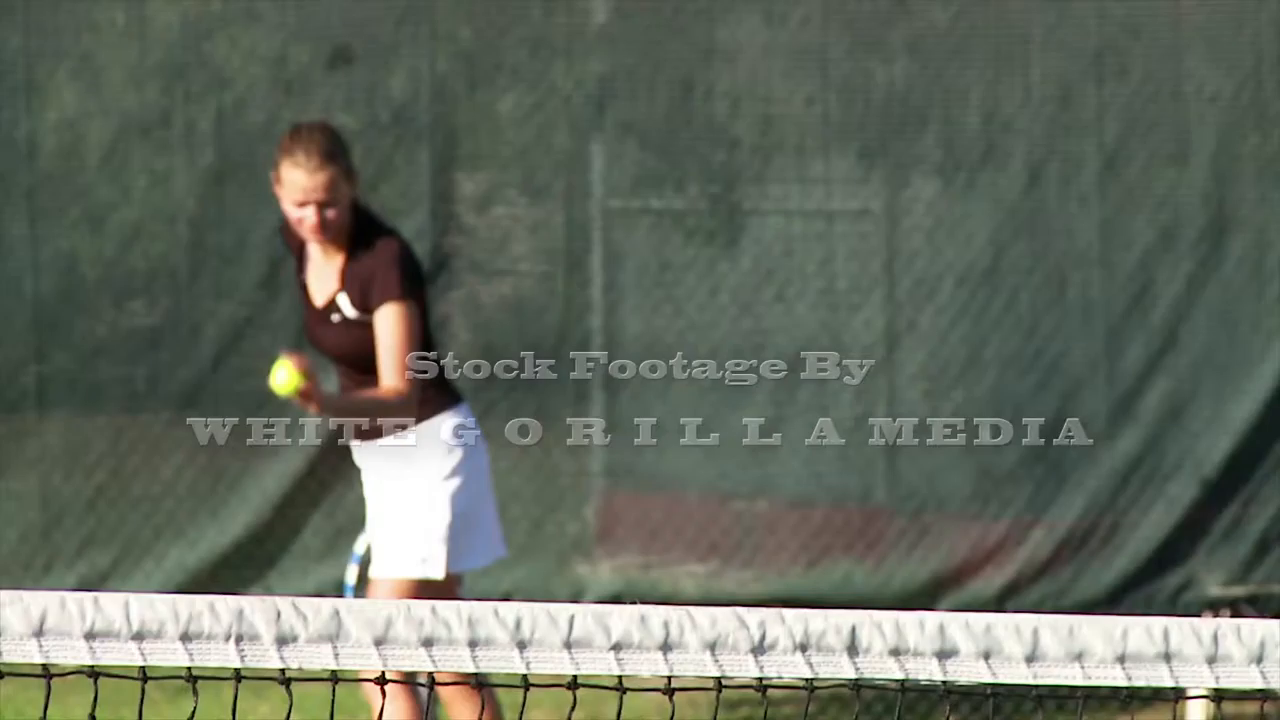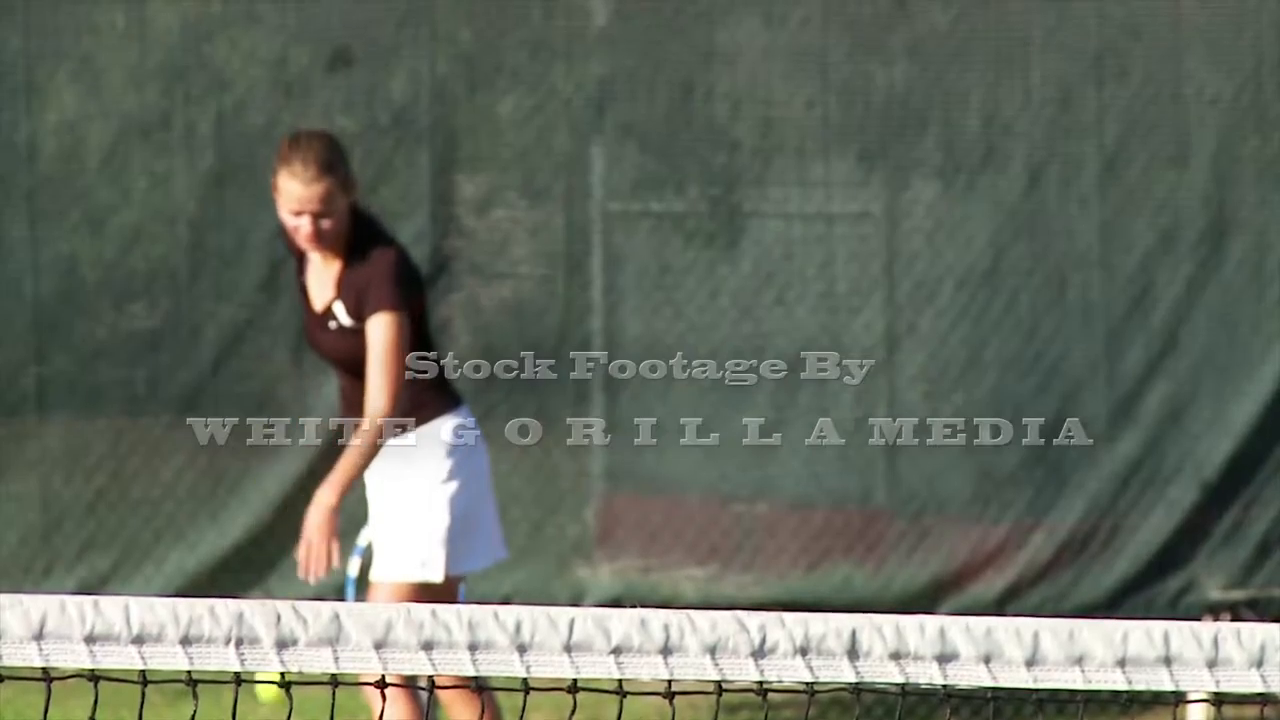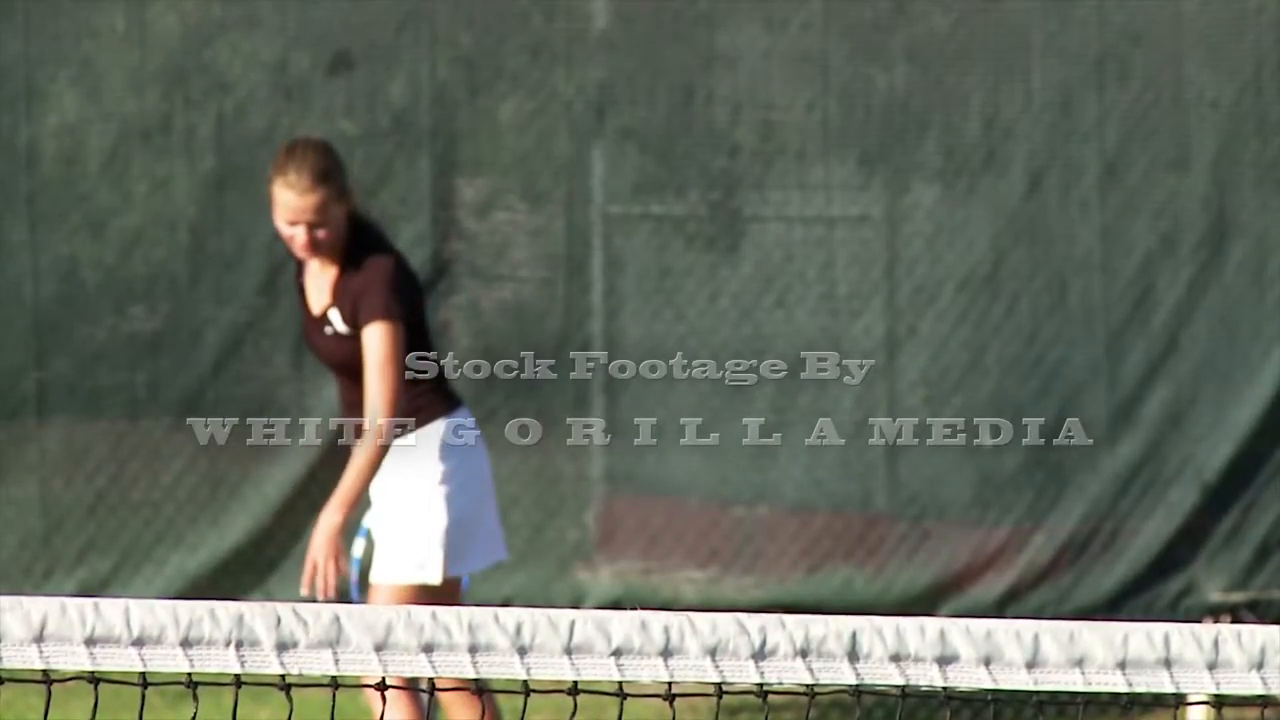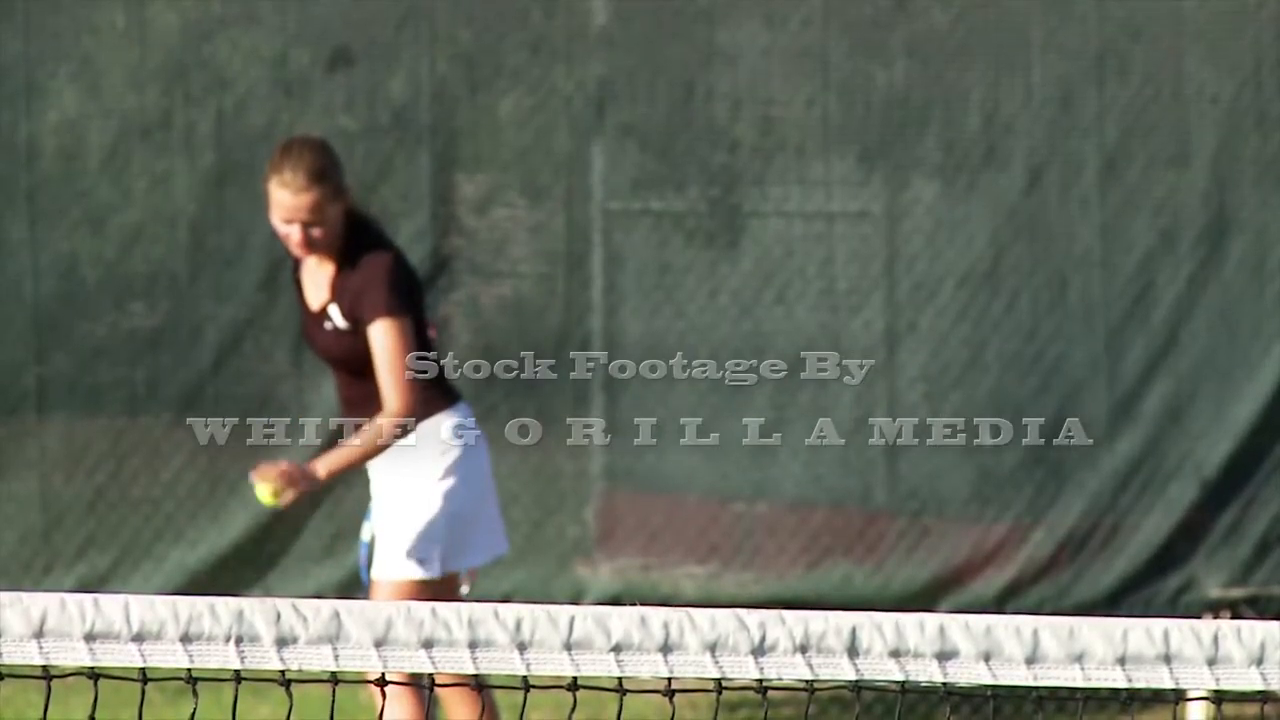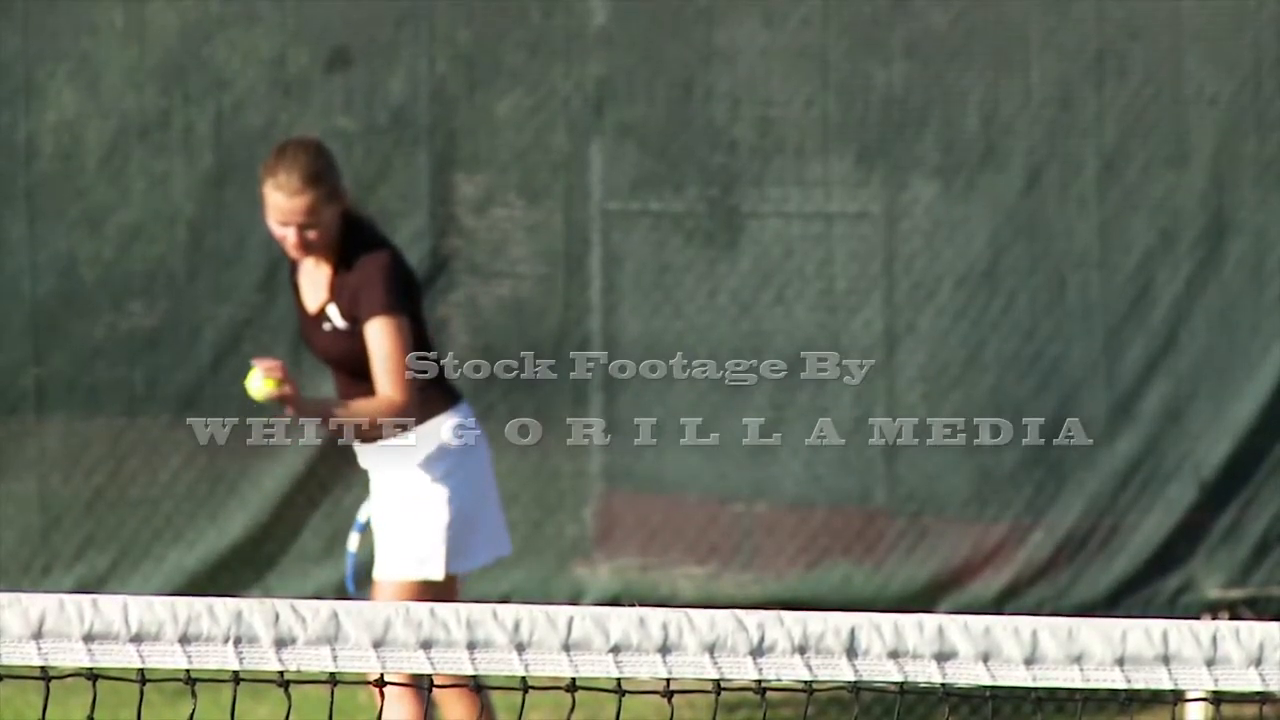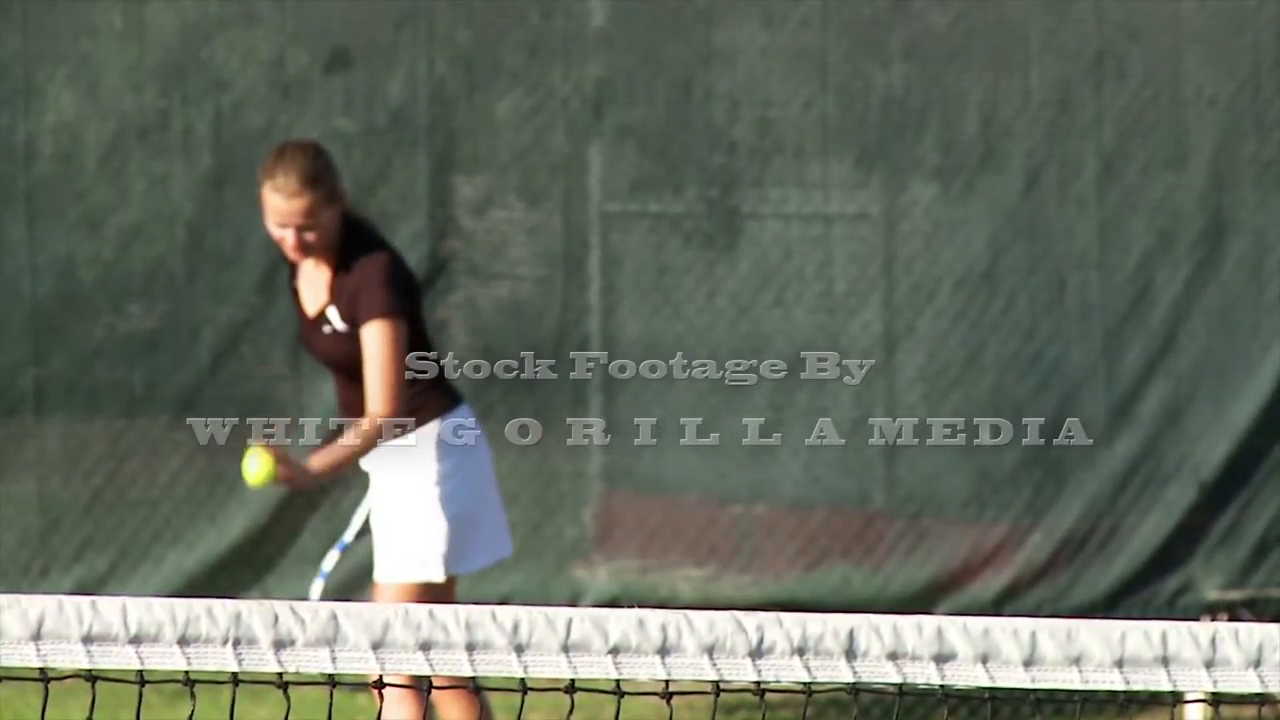
dt=0.3s
person 1, frame 1
left shoulder: (387, 259)
right shoulder: (298, 239)
left elbow: (401, 394)
left wrist: (328, 402)
left hip: (431, 450)
right hip: (382, 455)
person 1, frame 2
left shoulder: (383, 268)
right shoulder: (304, 242)
left elbow: (384, 410)
left wrist: (326, 503)
left hip: (431, 454)
right hip: (392, 457)
person 1, frame 3
left shoulder: (378, 276)
right shoulder: (306, 248)
left elbow: (383, 422)
left wrist: (331, 522)
left hip: (430, 455)
right hip: (398, 459)
person 1, frame 4
left shoulder: (377, 271)
right shoulder: (306, 243)
left elbow: (400, 412)
left wrist: (316, 471)
left hip: (430, 448)
right hip: (396, 455)
person 1, frame 5
left shoulder: (375, 270)
right shoulder: (302, 247)
left elbow: (398, 401)
left wrist: (311, 410)
left hip: (432, 448)
right hip: (390, 455)
person 1, frame 6
left shoulder: (375, 272)
right shoulder: (300, 251)
left elbow: (383, 414)
left wrist: (310, 467)
left hip: (431, 451)
right hip: (392, 457)
